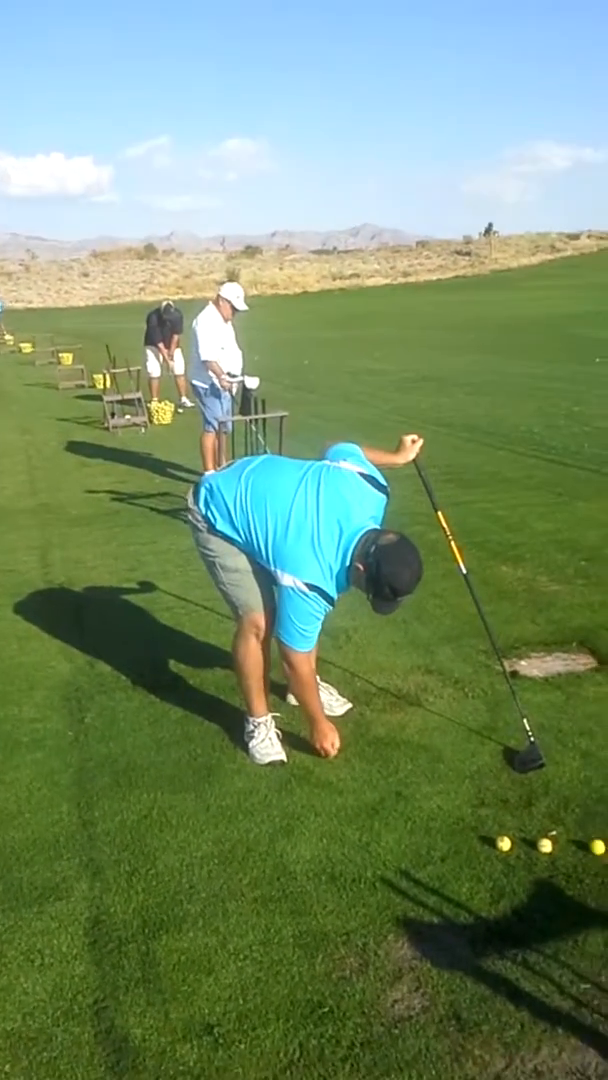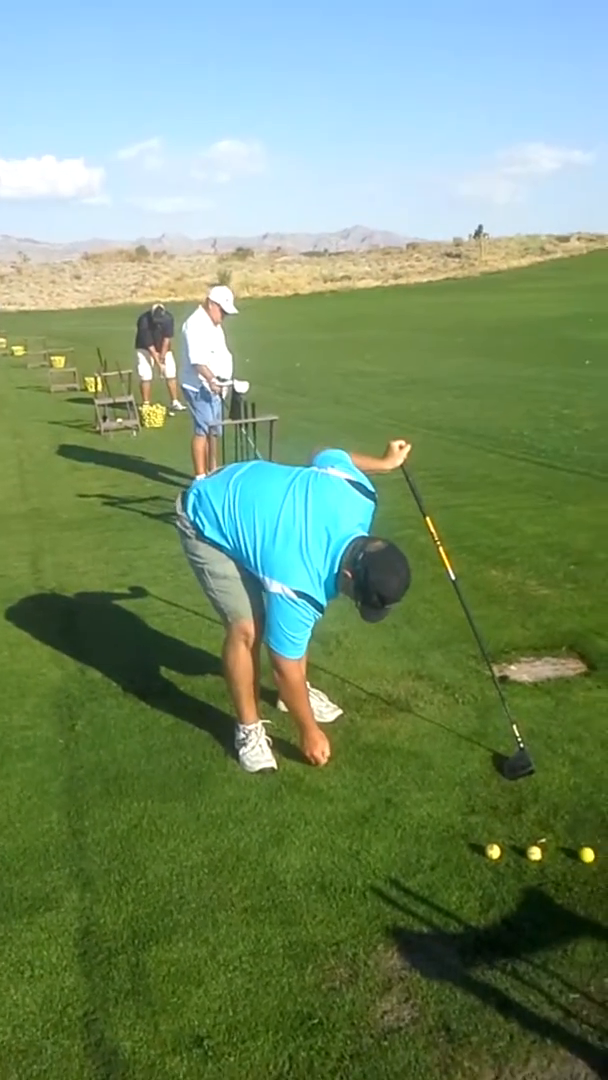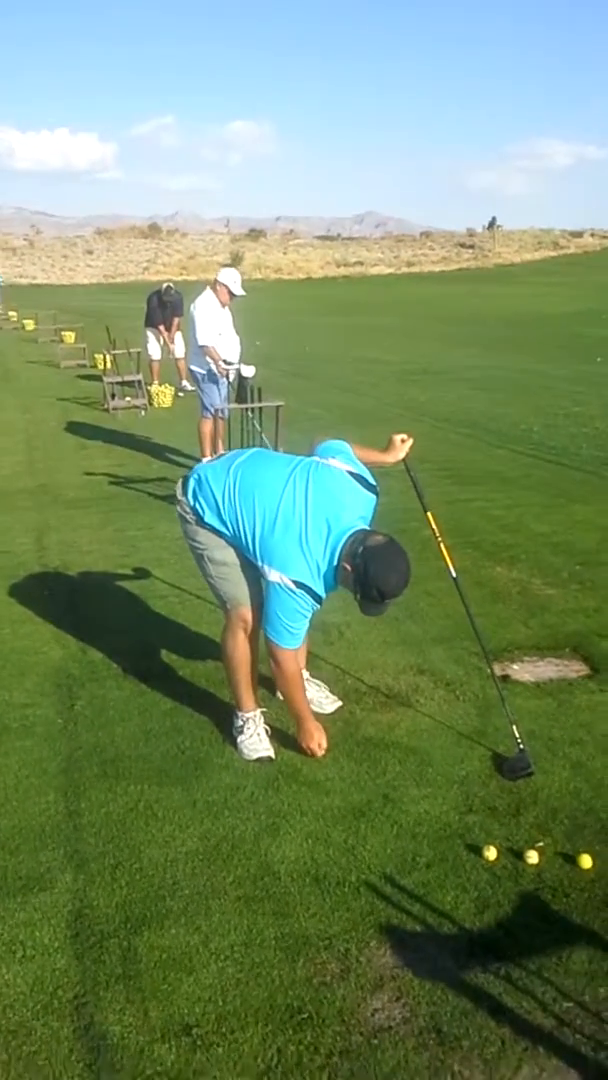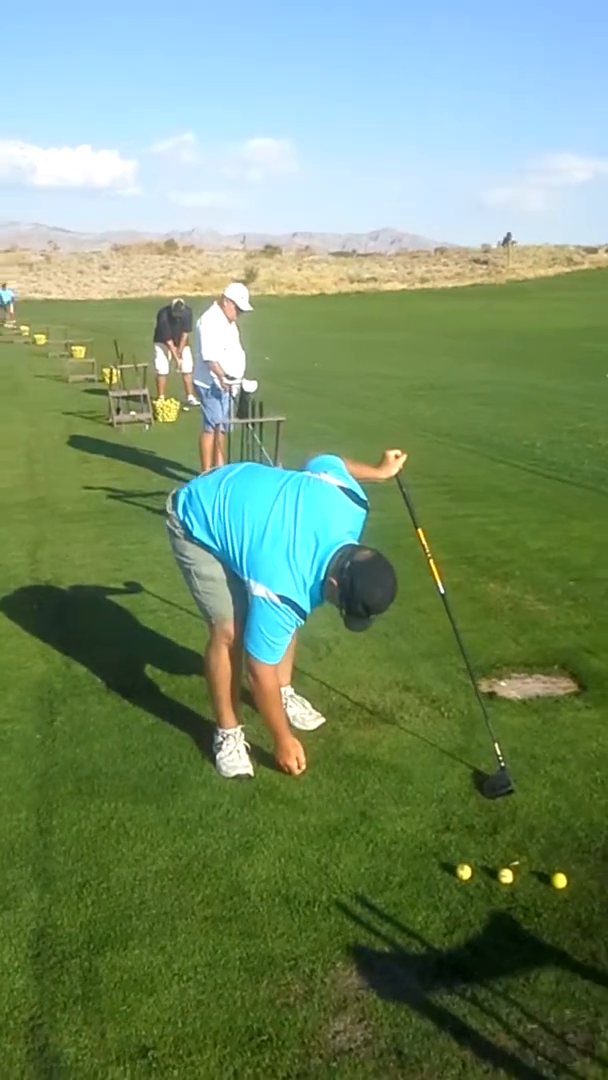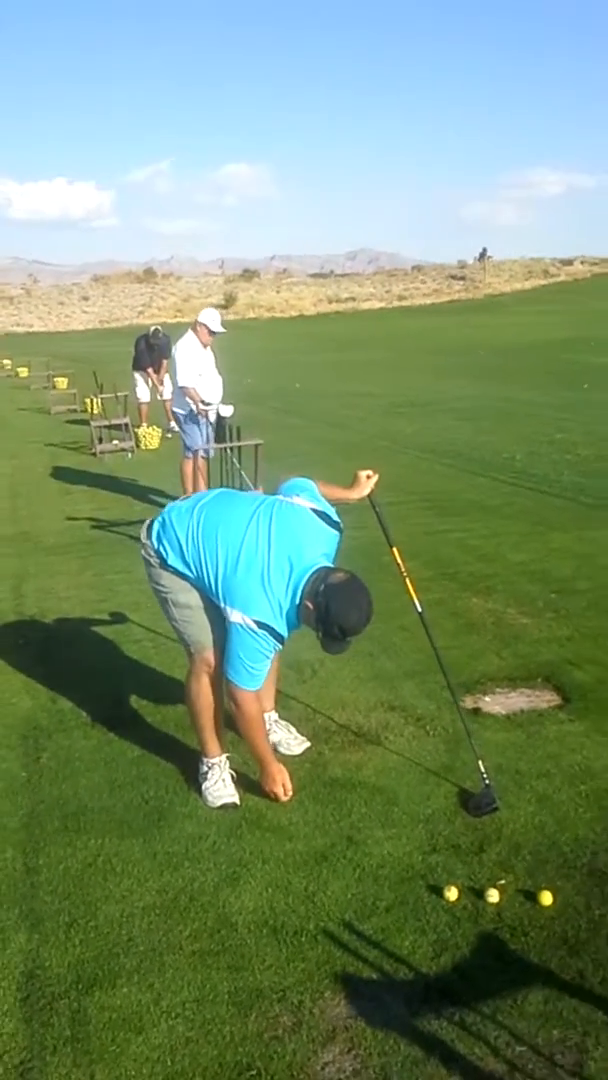
dt=0.2s
person 1, frame 1
left shoulder: (373, 491)
right shoulder: (311, 578)
left elbow: (342, 450)
right elbow: (294, 658)
left wrist: (397, 456)
right wrist: (319, 724)
right hip: (217, 515)
right knee: (258, 621)
left ankle: (309, 685)
right ankle: (258, 722)
person 1, frame 2
left shoulder: (361, 497)
right shoulder: (299, 587)
left elbow: (329, 456)
right elbow: (285, 666)
left wrist: (384, 462)
right wrist: (310, 733)
right hip: (206, 521)
right knee: (247, 628)
left ankle: (297, 692)
right ankle: (248, 729)
person 1, frame 3
left shoulder: (363, 490)
right shoulder: (299, 576)
left elbow: (332, 447)
right elbow: (281, 655)
left wrist: (387, 455)
right wrist: (305, 724)
right hip: (206, 506)
right knee: (246, 615)
left ankle: (300, 679)
right ankle: (247, 717)
person 1, frame 4
left shoulder: (352, 504)
right shoulder: (283, 590)
left elbow: (325, 462)
right elbow: (261, 670)
left wrist: (379, 471)
right wrist: (284, 740)
right hip: (195, 521)
right knee: (231, 630)
left ankle: (283, 694)
right ankle: (228, 734)
person 1, frame 5
left shoulder: (326, 527)
right shoulder: (260, 616)
left elbow: (298, 485)
right elbow: (242, 696)
left wrist: (352, 492)
right wrist: (269, 767)
left hip: (213, 516)
right hip: (170, 551)
right knee: (209, 658)
left ankle: (267, 719)
right ankle: (212, 762)
